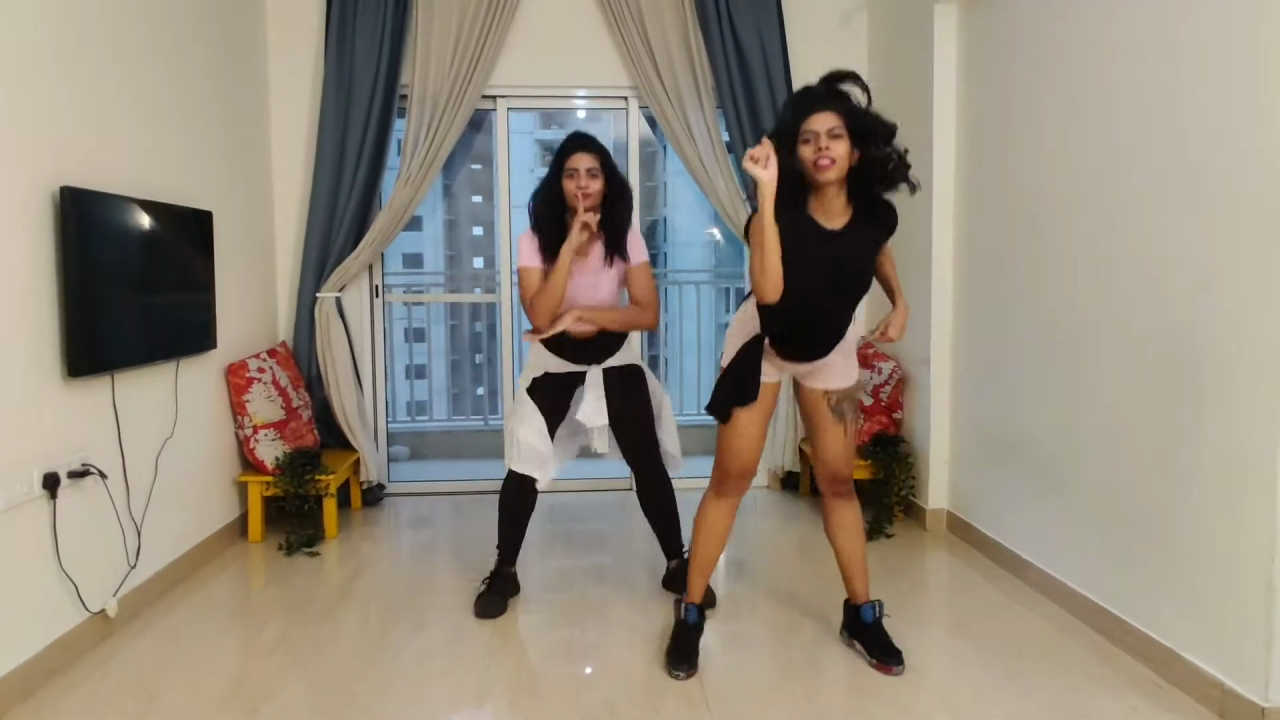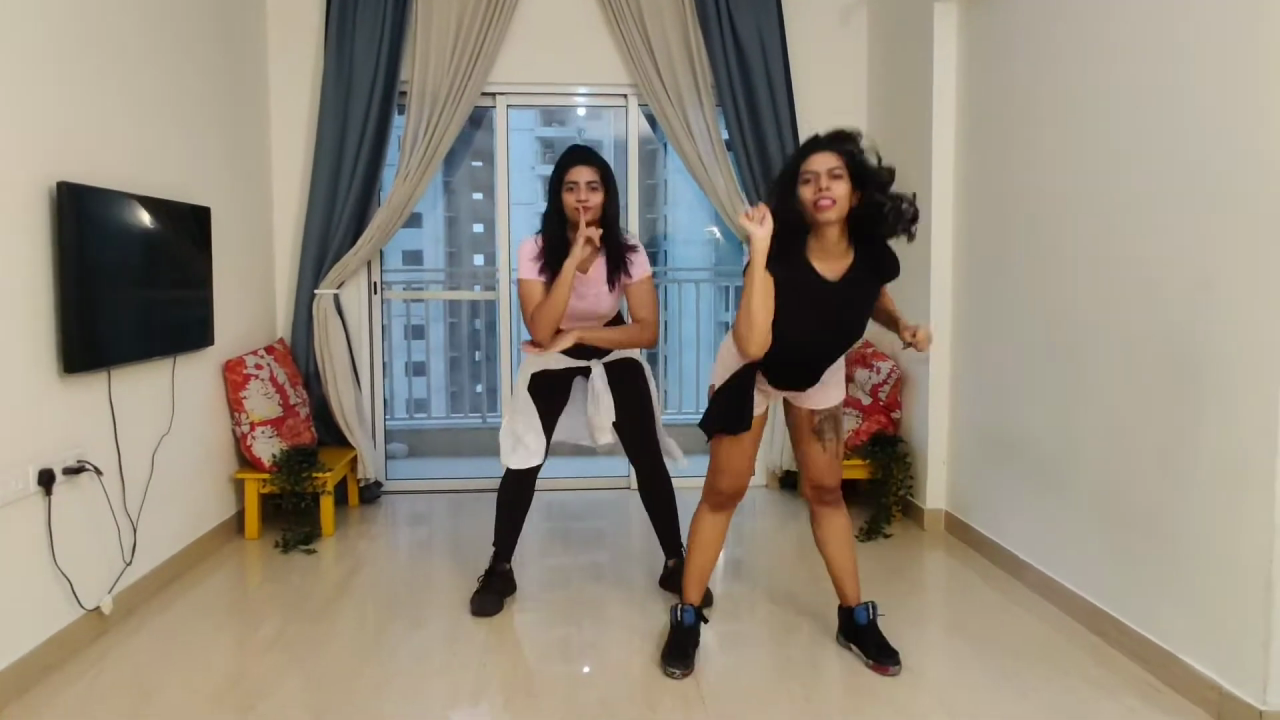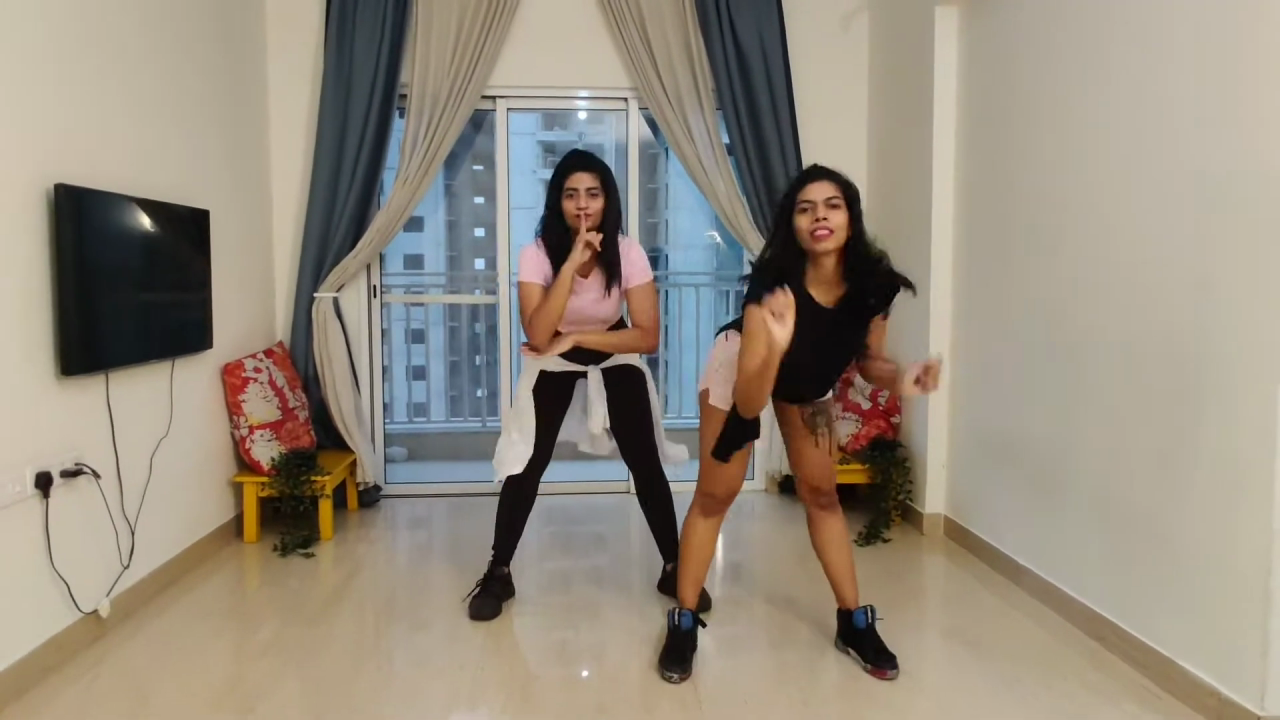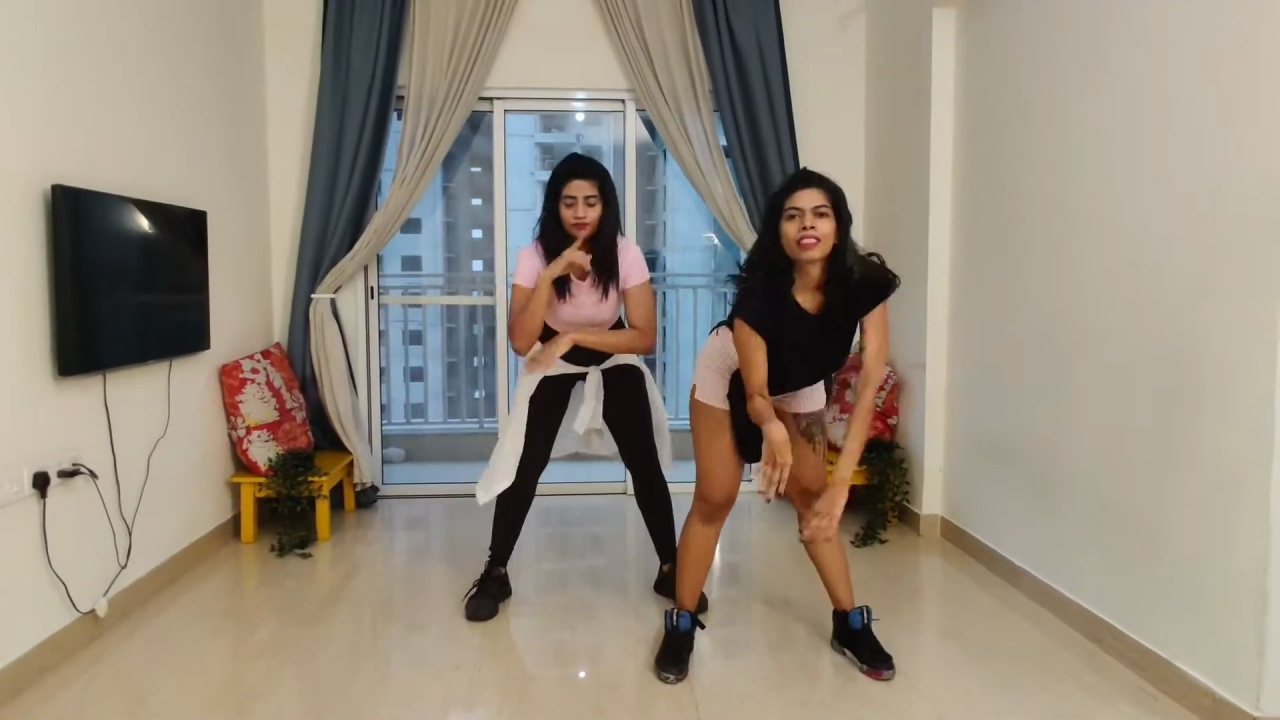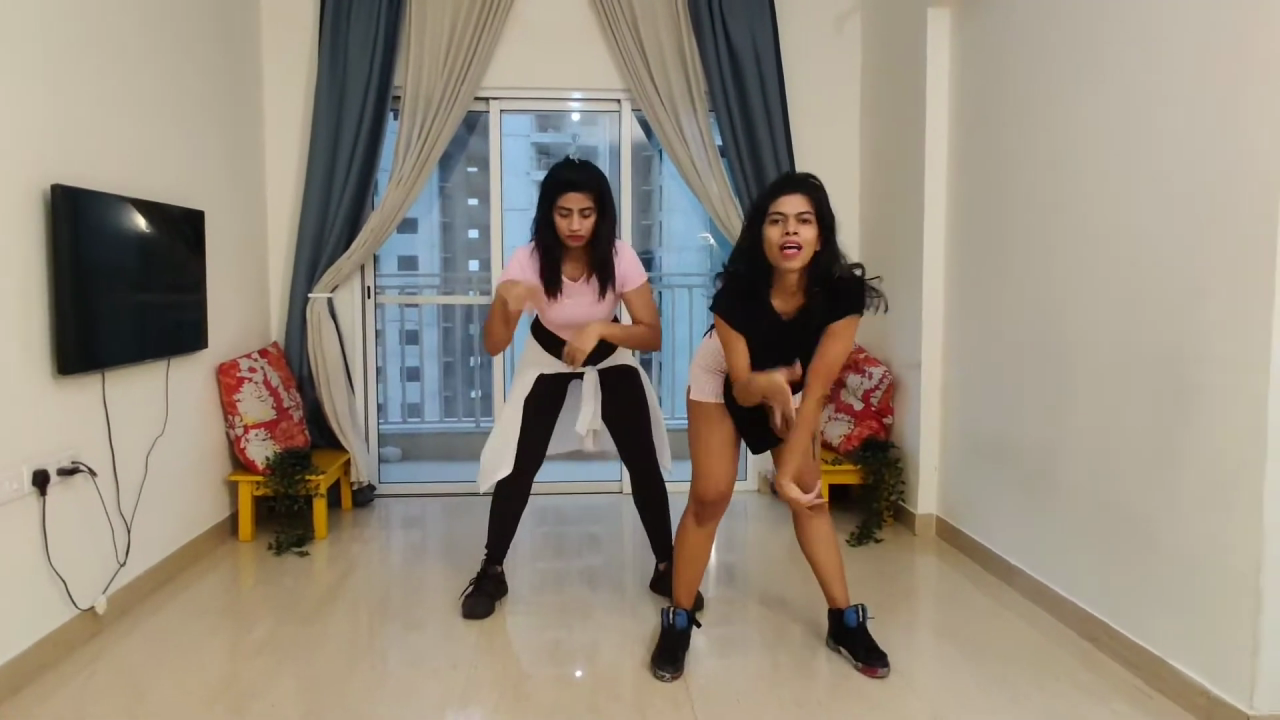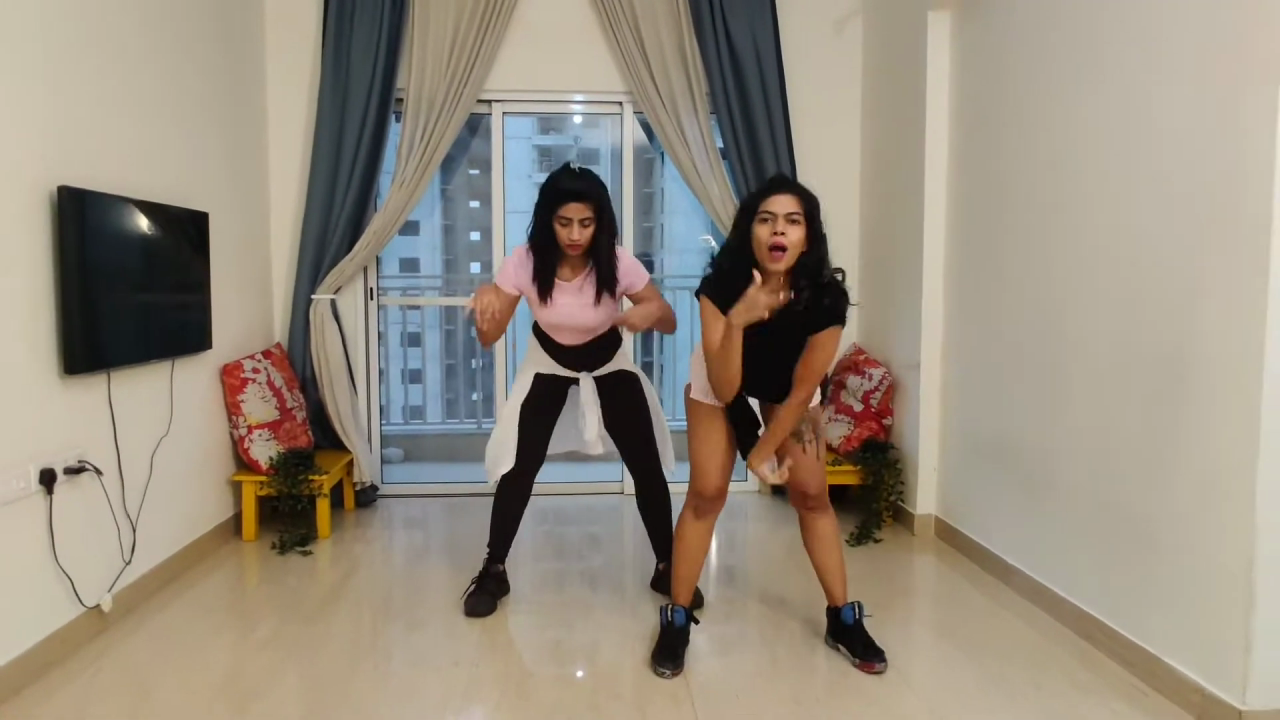
dt=0.1s
person 1, frame 1
left shoulder: (874, 213)
right shoulder: (782, 211)
right elbow: (769, 290)
left wrist: (896, 303)
right wrist: (766, 193)
left hip: (830, 355)
right hip: (761, 349)
left knee: (838, 480)
right knee: (734, 477)
left ankle: (862, 615)
right ankle: (690, 614)
person 1, frame 2
left shoulder: (875, 257)
right shoulder: (777, 258)
right elbow: (752, 346)
left wrist: (904, 328)
right wrist: (759, 251)
left hip: (818, 377)
right hip: (750, 371)
left knee: (825, 491)
right knee: (724, 492)
left ankle: (856, 617)
right ankle: (686, 619)
person 1, frame 3
left shoulder: (873, 282)
right shoulder: (773, 288)
left elbow: (867, 358)
right elbow: (750, 399)
left wrist: (904, 376)
right wrist: (772, 342)
left hip: (809, 388)
right hip: (738, 373)
left knee: (821, 494)
right knee: (715, 495)
left ankle: (854, 621)
right ankle: (683, 624)
person 1, frame 4
left shoulder: (865, 285)
right shoulder: (759, 295)
left elbow: (868, 382)
right elbow: (754, 394)
left wrist: (841, 479)
right wrist: (772, 429)
left hip: (798, 387)
right hip: (730, 375)
left knee: (811, 498)
right knee: (716, 500)
left ankle: (850, 622)
right ankle: (681, 625)
person 1, frame 5
left shoulder: (842, 293)
right shoulder: (739, 293)
left elbow: (817, 388)
right elbow: (741, 387)
left wrist: (792, 464)
right wrist: (762, 385)
left hip: (794, 384)
right hip: (722, 379)
left knee: (808, 497)
right knee: (709, 499)
left ankle: (845, 620)
right ankle: (677, 621)
person 1, frame 6
left shoulder: (824, 298)
right shoulder: (721, 288)
left elbow: (803, 390)
right elbow: (725, 389)
left wrist: (766, 451)
right wrist: (737, 321)
left hip: (788, 386)
right hip: (719, 379)
left knee: (812, 496)
right knee: (707, 494)
left ankle: (843, 618)
right ankle: (677, 619)
person 2, frame 1
left shoulder: (625, 236)
right shoulder: (536, 238)
left elbow: (648, 314)
right elbow: (539, 317)
left wrist: (578, 318)
right wrist: (570, 247)
left hip: (616, 358)
right hip: (553, 362)
left knee: (648, 463)
right knee: (526, 464)
left ankle: (678, 564)
right ankle: (504, 572)
person 2, frame 2
left shoulder: (626, 251)
right shoulder: (537, 251)
left elbow: (648, 331)
right elbow: (539, 329)
left wrist: (577, 334)
right wrist: (573, 262)
left hip: (614, 354)
right hip: (551, 361)
left knee: (649, 459)
right knee: (523, 461)
left ankle: (676, 564)
right ankle: (499, 570)
person 2, frame 3
left shoulder: (628, 253)
right shoulder: (539, 255)
left elbow: (649, 337)
right elbow: (537, 338)
left wrist: (575, 335)
right wrist: (568, 271)
left hip: (615, 358)
right hip: (554, 362)
left knee: (647, 464)
right knee: (526, 465)
left ankle: (674, 569)
right ankle: (498, 574)
person 2, frame 4
left shoulder: (625, 254)
right shoulder: (534, 257)
left elbow: (646, 338)
right elbow: (521, 342)
left wrist: (575, 336)
right wrist: (553, 272)
left hip: (614, 359)
right hip: (552, 363)
left knee: (646, 465)
right knee: (524, 468)
left ankle: (671, 570)
right ankle: (495, 575)
person 2, frame 5
left shoulder: (619, 259)
right shoulder: (529, 260)
left elbow: (652, 337)
right elbow: (495, 345)
left wrist: (602, 332)
right wrist: (507, 302)
left hip: (611, 361)
right hip: (547, 362)
left knee: (645, 465)
right knee: (518, 467)
left ankle: (667, 568)
right ankle: (491, 573)
person 2, frame 6
left shoulder: (619, 263)
right shoulder: (524, 263)
left elbow: (668, 322)
right elbow: (489, 338)
left wrist: (654, 311)
right wrist: (485, 302)
left hip: (610, 365)
right hip: (548, 364)
left knee: (648, 467)
right knee: (520, 466)
left ankle: (667, 568)
right ankle: (493, 572)
